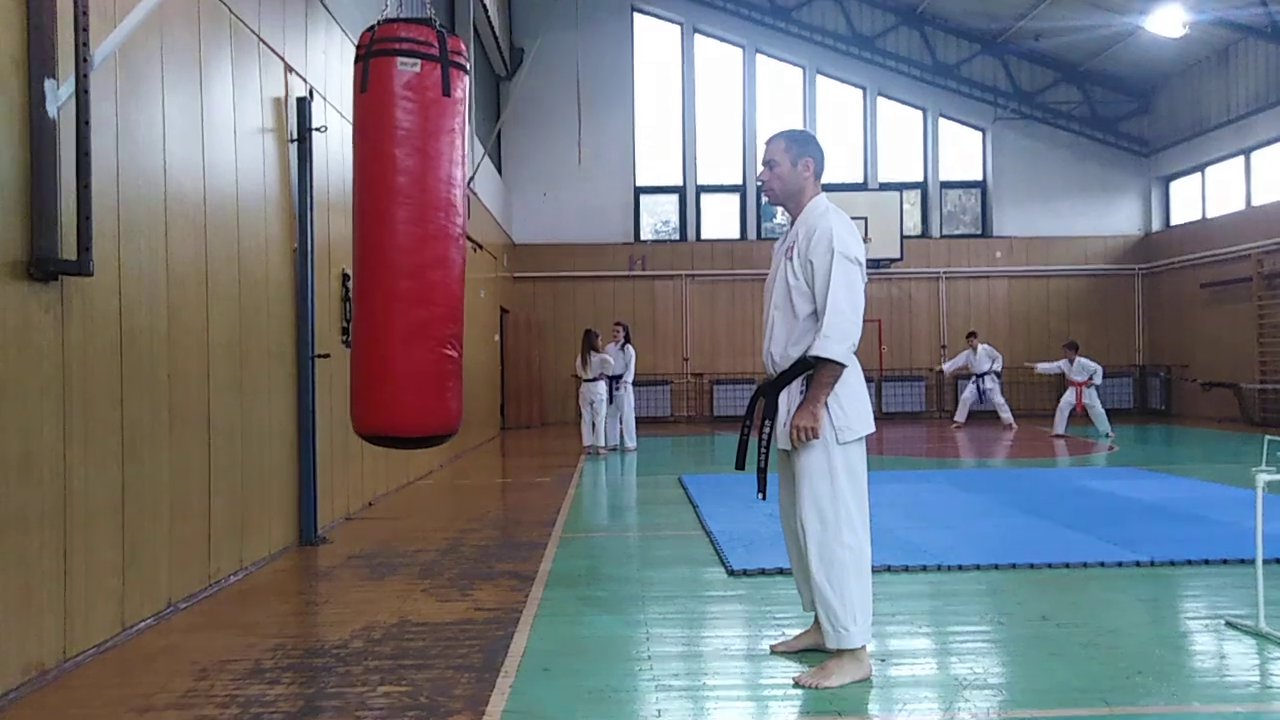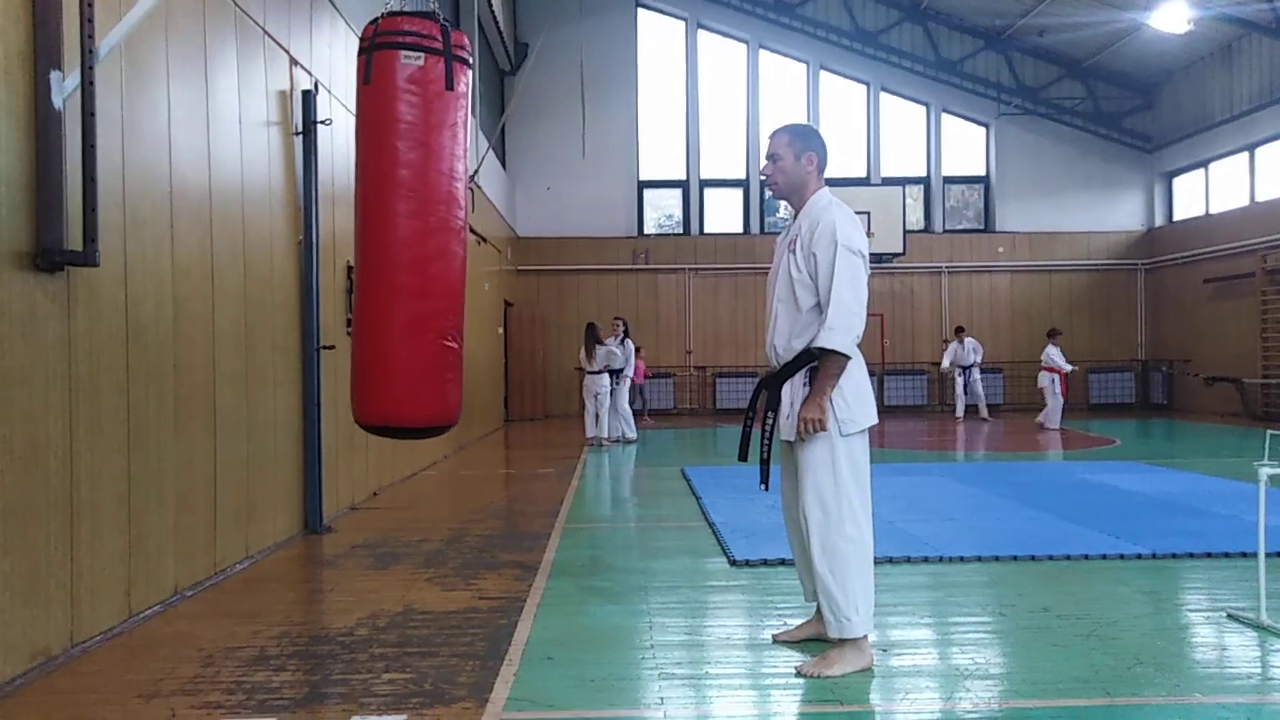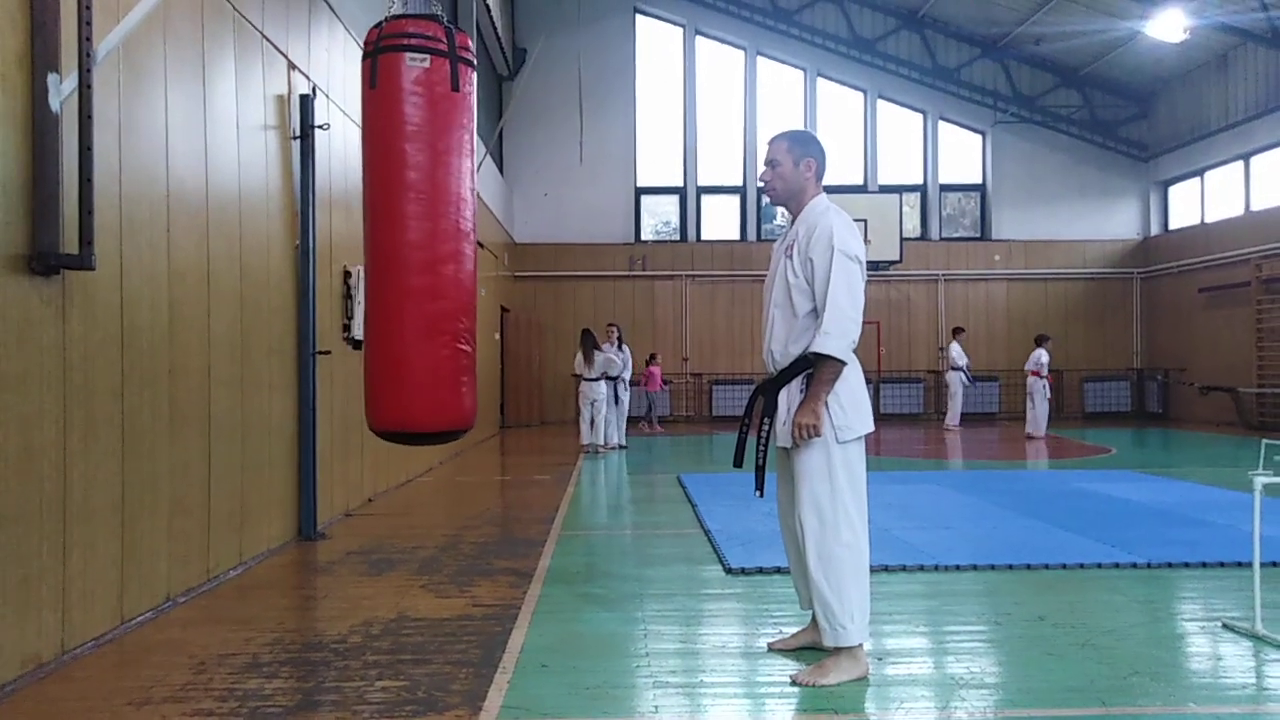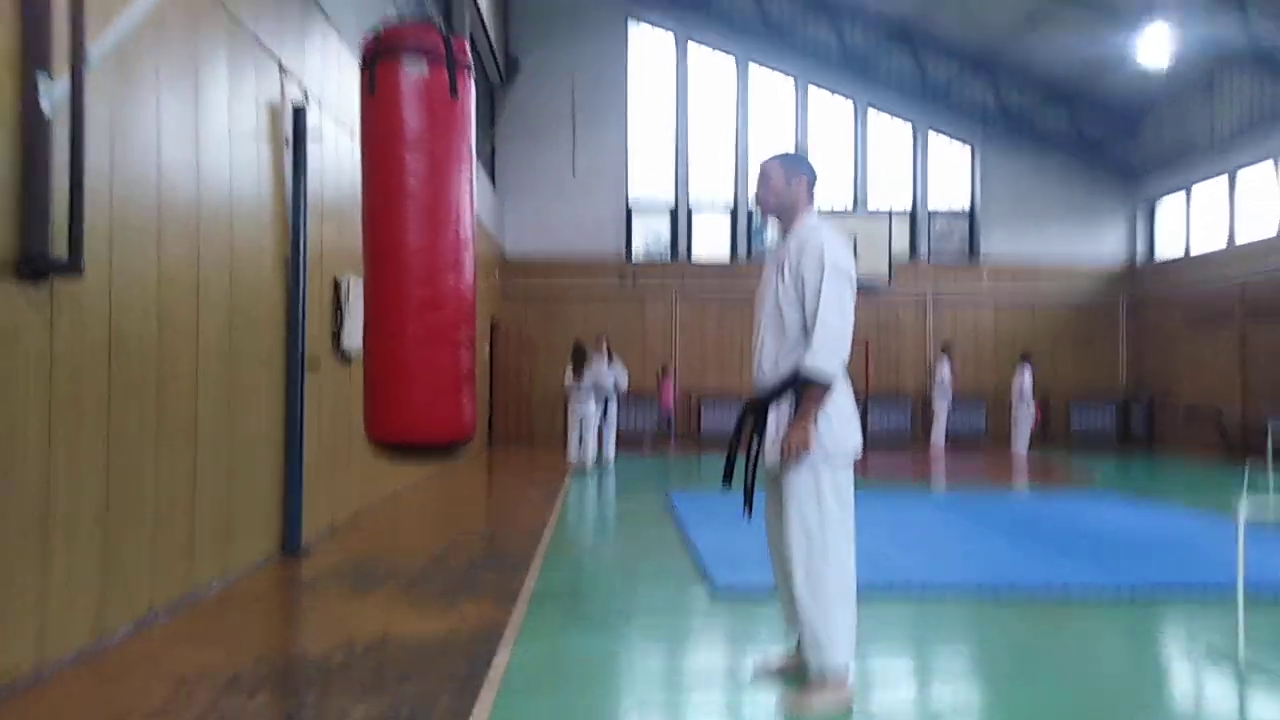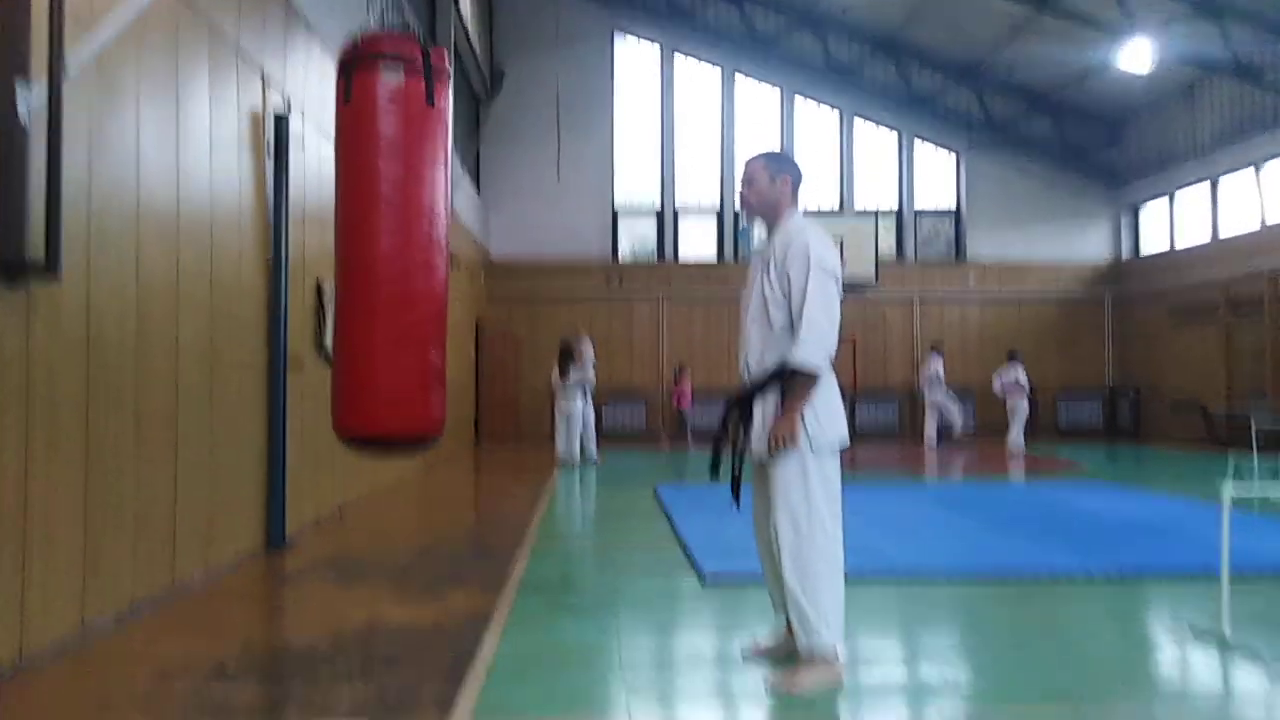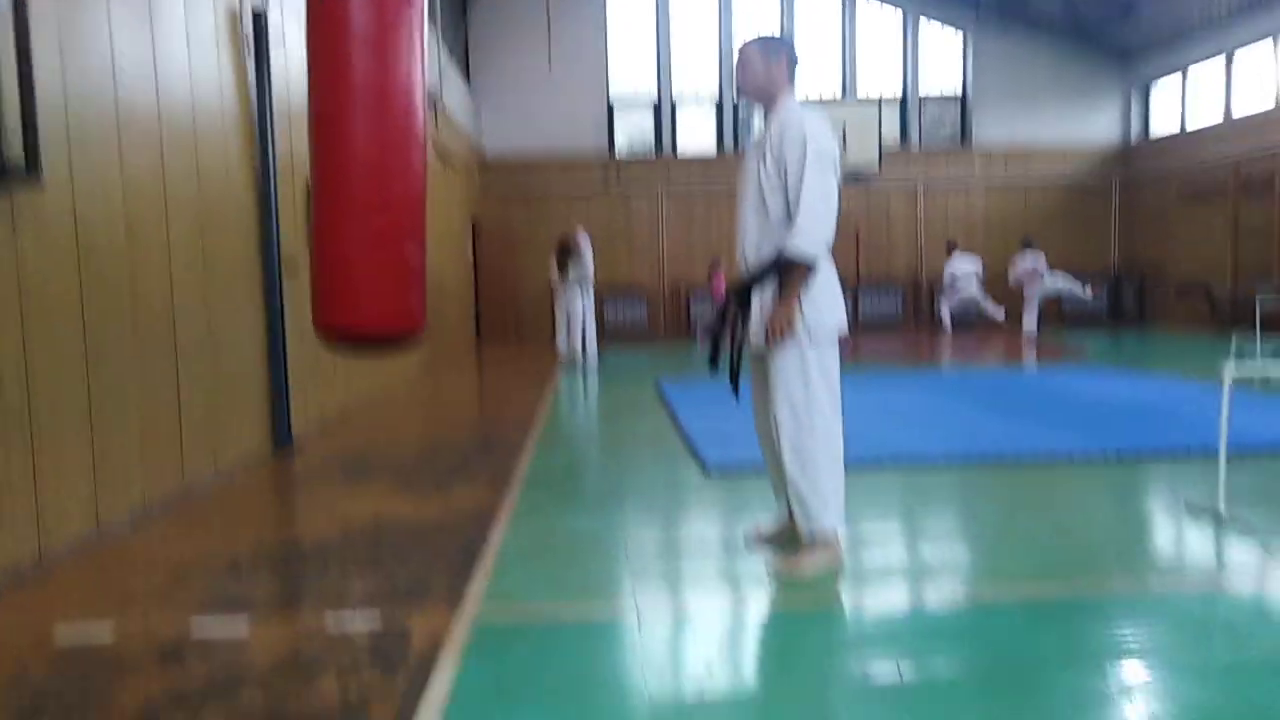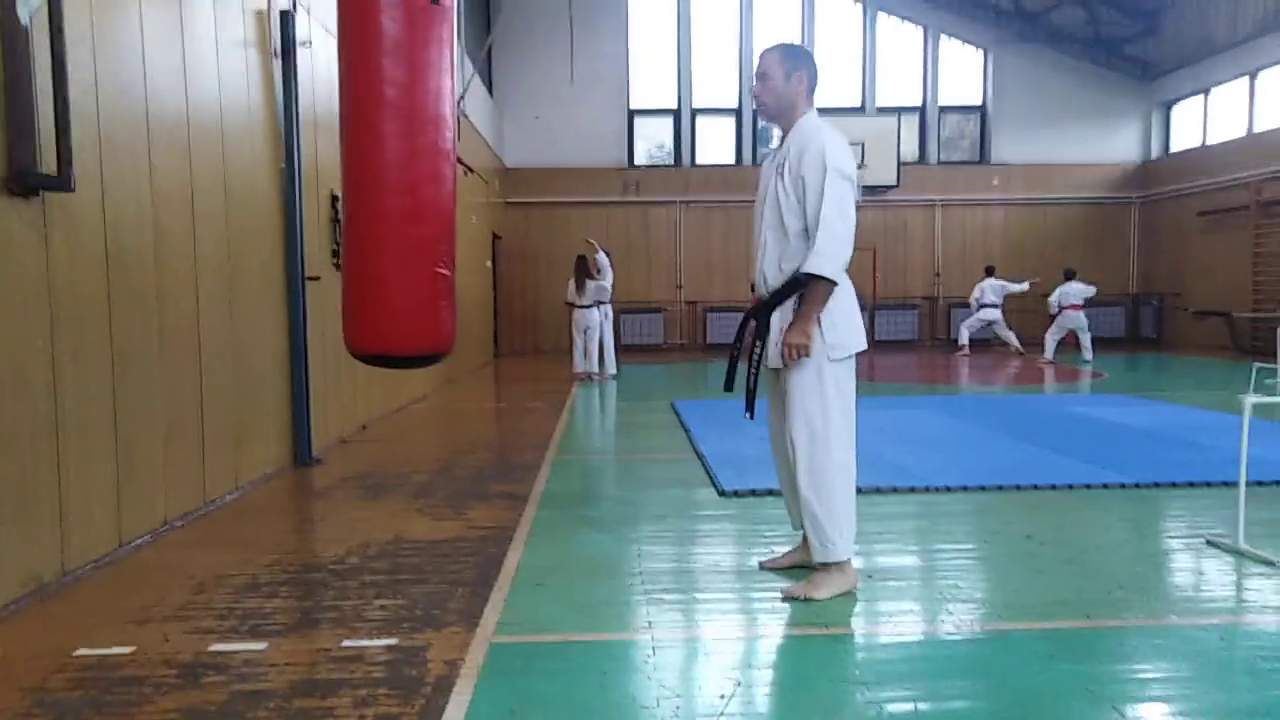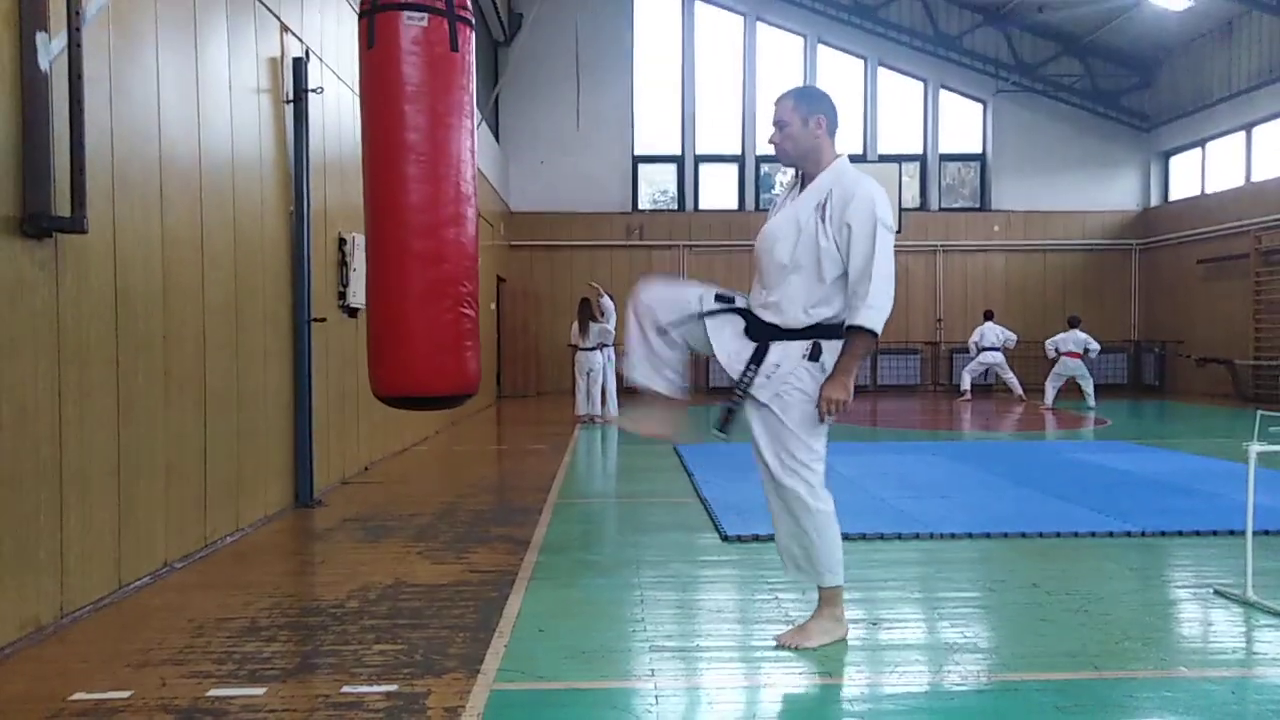
dt=0.5s
person 1, frame 1
left shoulder: (829, 229)
right shoulder: (794, 235)
left elbow: (840, 328)
left wrist: (812, 404)
right wrist: (778, 397)
left hip: (821, 401)
right hip: (796, 398)
left knee: (832, 523)
right knee: (802, 520)
left ankle: (852, 650)
right ankle: (825, 624)
person 1, frame 2
left shoulder: (833, 223)
right shoulder: (796, 229)
left elbow: (844, 319)
left wrist: (819, 395)
right wrist: (780, 388)
left hip: (824, 390)
right hip: (797, 390)
left knee: (834, 513)
right knee: (804, 511)
left ankle: (853, 640)
right ankle: (826, 614)
person 1, frame 3
left shoulder: (830, 228)
right shoulder: (793, 235)
left elbow: (840, 326)
left wrist: (813, 401)
left hip: (822, 399)
right hip: (795, 396)
left knee: (830, 522)
right knee: (800, 518)
left ankle: (848, 649)
right ankle: (821, 622)
person 1, frame 4
left shoulder: (820, 246)
right shoulder: (785, 249)
left elbow: (830, 342)
left wrist: (803, 419)
left hip: (810, 416)
right hip: (782, 415)
left knee: (816, 543)
right knee: (789, 540)
left ankle: (833, 673)
right ankle: (808, 648)
person 1, frame 5
left shoulder: (805, 242)
right shoulder: (771, 248)
left elbow: (816, 336)
left wrist: (789, 411)
left hip: (797, 409)
right hip: (771, 407)
left knee: (805, 530)
right knee: (776, 528)
left ankle: (823, 654)
right ankle: (796, 632)
person 1, frame 6
left shoulder: (802, 128)
right shoulder: (769, 134)
left elbow: (813, 224)
left wrist: (787, 301)
left hip: (794, 296)
right hip: (768, 296)
left knee: (804, 415)
right knee: (776, 415)
left ankle: (823, 536)
right ankle: (797, 519)
person 1, frame 7
left shoulder: (821, 145)
right shoulder: (782, 154)
left elbow: (832, 245)
left wrist: (804, 321)
right wrist: (763, 317)
left hip: (816, 320)
right hip: (784, 319)
left knee: (817, 440)
right knee: (790, 439)
left ankle: (837, 563)
right ankle: (812, 541)
person 1, frame 8
left shoulder: (860, 195)
right shoulder: (791, 195)
left elbow: (874, 296)
left wrist: (843, 375)
right wrist: (734, 326)
left hip: (803, 360)
right hip: (752, 333)
left knee: (794, 478)
right knee: (654, 298)
left ankle: (830, 609)
right ankle: (662, 400)
